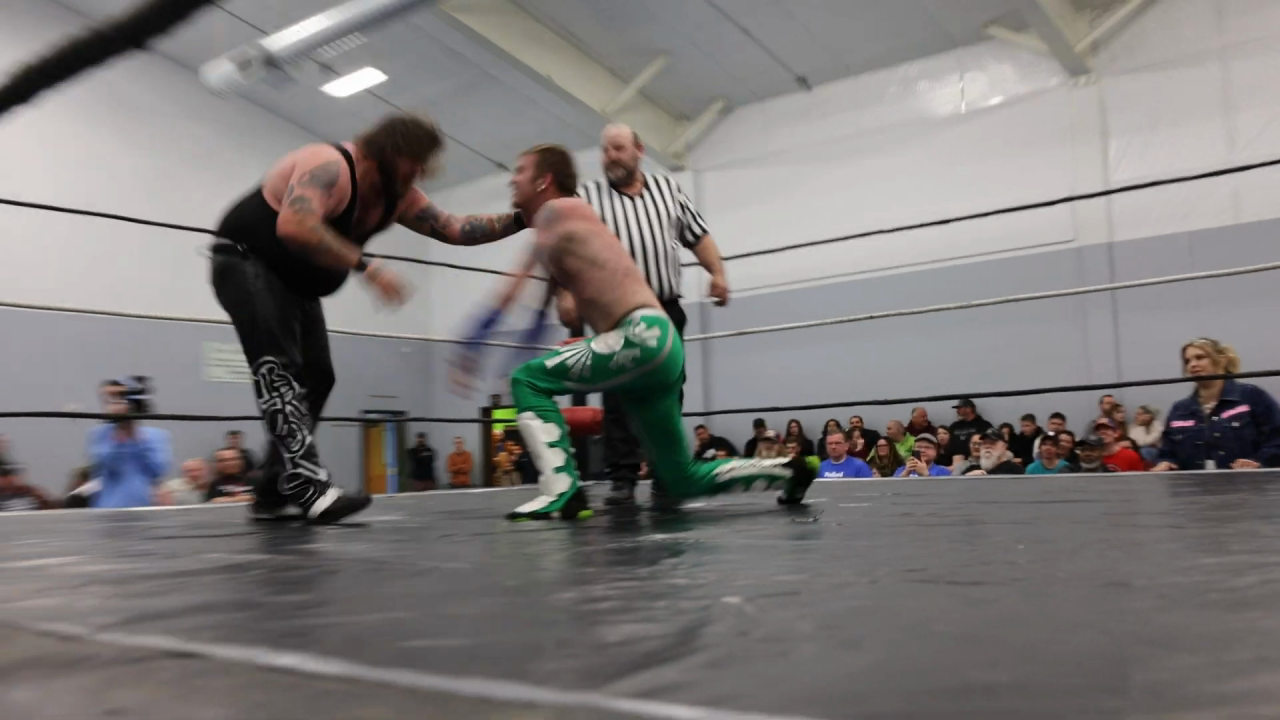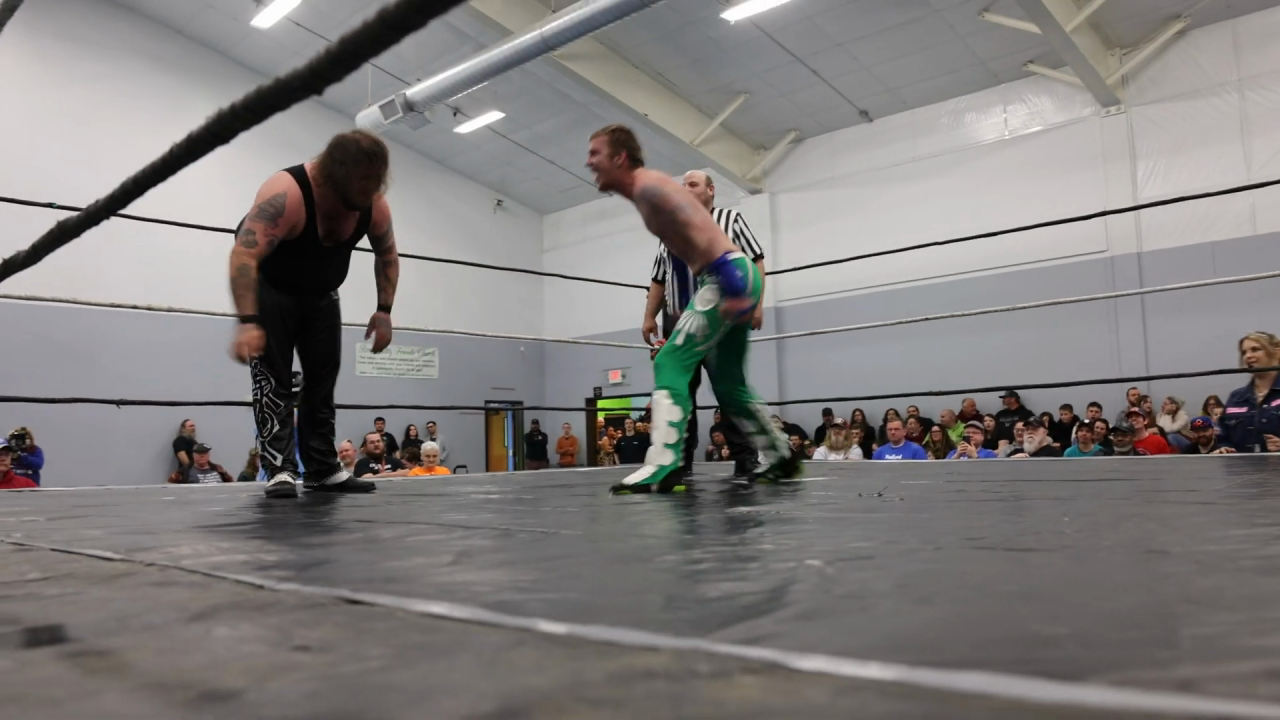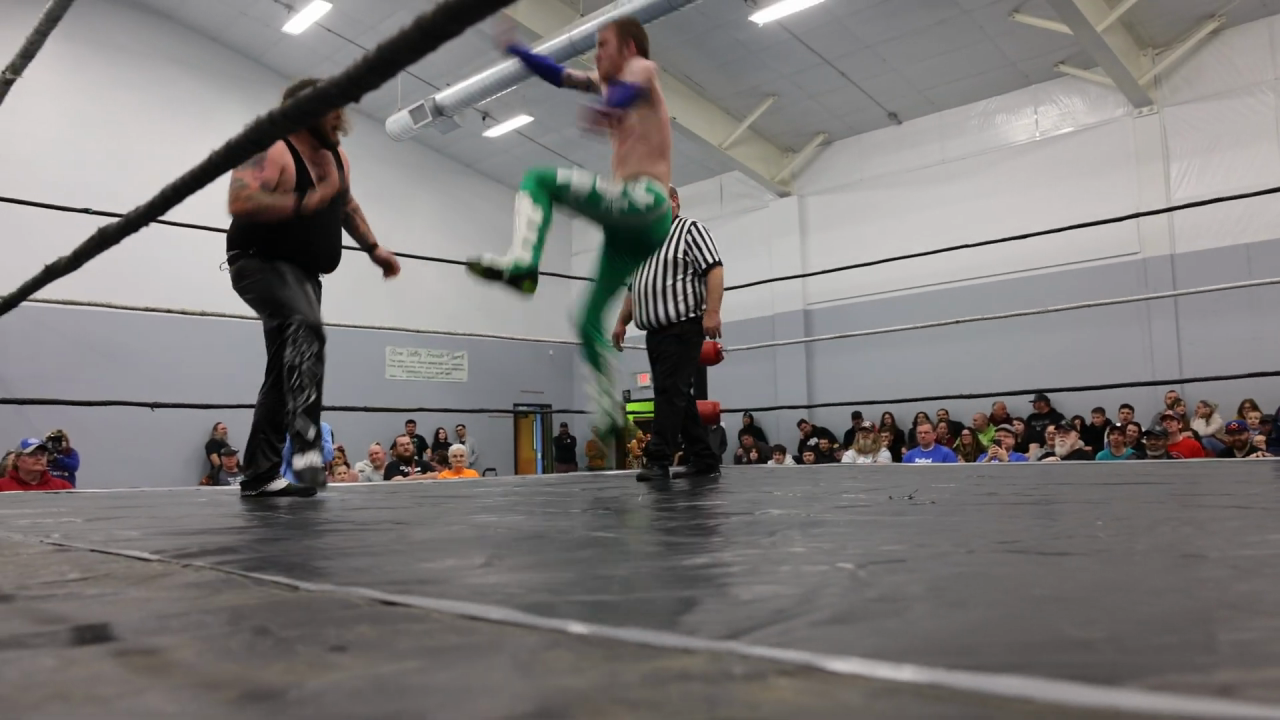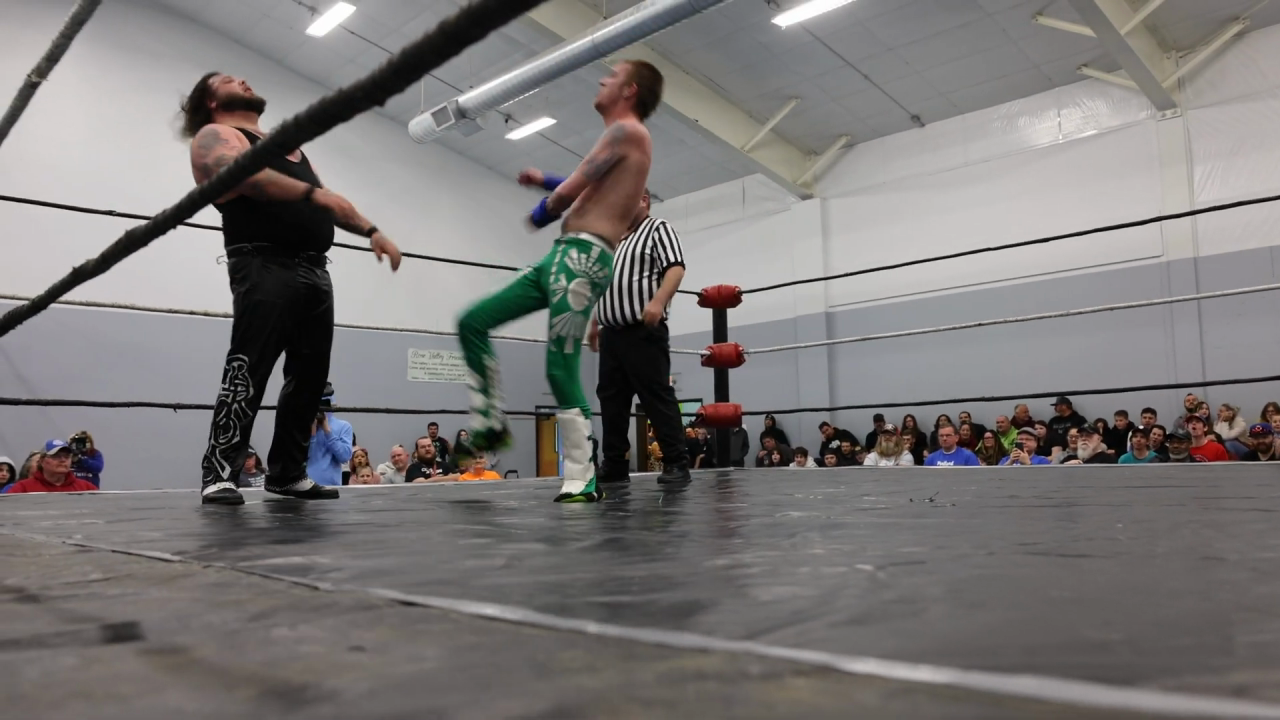
dt=0.7s
person 1, frame 1
left shoulder: (395, 195)
right shoulder: (331, 168)
left elbow: (451, 229)
right elbow: (295, 228)
left wrist: (515, 223)
right wrist: (367, 267)
left hip: (296, 282)
right hip: (246, 261)
left knee: (315, 376)
right knee: (280, 368)
left ankle: (275, 494)
right ankle: (315, 491)
person 1, frame 2
left shoulder: (375, 205)
right shoulder: (286, 193)
left elbow: (387, 255)
right elbow: (244, 256)
left wrist: (384, 311)
right wrist: (247, 323)
left hip: (320, 291)
right hip: (268, 283)
left knee: (324, 373)
right knee: (272, 370)
left ankle: (323, 469)
right ankle: (279, 468)
person 1, frame 3
left shoulder: (333, 157)
right shoulder: (270, 148)
left elbow: (347, 205)
right elbow: (239, 203)
left wrist: (373, 248)
right wrist: (300, 204)
left hip: (301, 272)
right hip: (259, 265)
left knee: (287, 370)
right knee: (305, 328)
left ankle: (260, 475)
right ankle: (306, 445)
person 1, frame 4
right shoulder: (215, 138)
left elbow: (324, 200)
right elbow: (247, 173)
left wrist: (372, 232)
right wrist: (311, 193)
left hip: (313, 269)
right hip: (266, 267)
left knee: (308, 375)
right knee: (250, 365)
left ankle: (287, 472)
right ankle: (219, 473)
person 2, frame 1
left shoulder: (558, 210)
right shoulder: (571, 225)
left elbow: (518, 282)
right elbow: (556, 297)
left wrist: (472, 346)
left hip: (644, 339)
right hip: (655, 347)
left knee: (526, 383)
left ankle: (560, 493)
right ankle: (788, 469)
person 2, frame 2
left shoulder: (649, 186)
right shoulder: (646, 192)
left elbow: (701, 232)
left wrist: (736, 290)
left hip: (729, 277)
right hip: (731, 282)
left knee: (671, 365)
right knee: (729, 386)
left ankle: (663, 467)
right ankle: (781, 457)
person 2, frame 3
left shoulder: (642, 67)
right shoulder: (615, 81)
left elbow: (633, 85)
right elbow: (561, 75)
left wrist: (613, 106)
right wrist: (518, 50)
left hip: (643, 200)
right hip: (639, 222)
left knee: (538, 179)
right knee: (590, 323)
left ankle: (520, 264)
right ankle: (609, 417)
person 2, frame 4
left shoulder: (625, 130)
right shoulder: (621, 137)
left elbow: (570, 190)
left wrist: (538, 215)
right wrist: (545, 180)
left hip: (580, 257)
right hip: (564, 257)
left knee: (561, 371)
right knee: (472, 322)
left ankle: (582, 480)
right ankle: (489, 425)
person 3, frame 1
left shoulder: (668, 189)
right shoulder: (587, 196)
left elbow: (698, 235)
left wrist: (717, 273)
left hip: (665, 309)
right knee: (619, 393)
right ankle: (622, 478)
person 3, frame 2
left shoulder: (730, 220)
right shoulder: (672, 233)
left elbow: (752, 263)
right elbow: (659, 279)
left wrist: (754, 304)
right wrist: (650, 315)
left hip: (720, 322)
right hip: (679, 325)
left knee: (730, 389)
right knee: (678, 390)
left ankle: (744, 456)
right ankle: (679, 454)
person 3, frame 3
left shoulder: (690, 229)
left elbow: (714, 269)
right elbow: (634, 288)
left wrist: (712, 312)
right wrist: (621, 322)
left hip: (682, 328)
right hip: (656, 332)
left knee: (669, 392)
right knee: (676, 395)
left ankle: (659, 461)
right ankle: (705, 460)
person 3, frame 4
left shoulder: (657, 230)
right shoulder: (616, 240)
left elbow: (675, 269)
left wrist: (657, 302)
right wrist: (595, 324)
left hip: (644, 331)
right hip: (612, 333)
left knee: (655, 394)
right knee: (611, 398)
left ankle: (676, 464)
right ankle: (614, 464)
